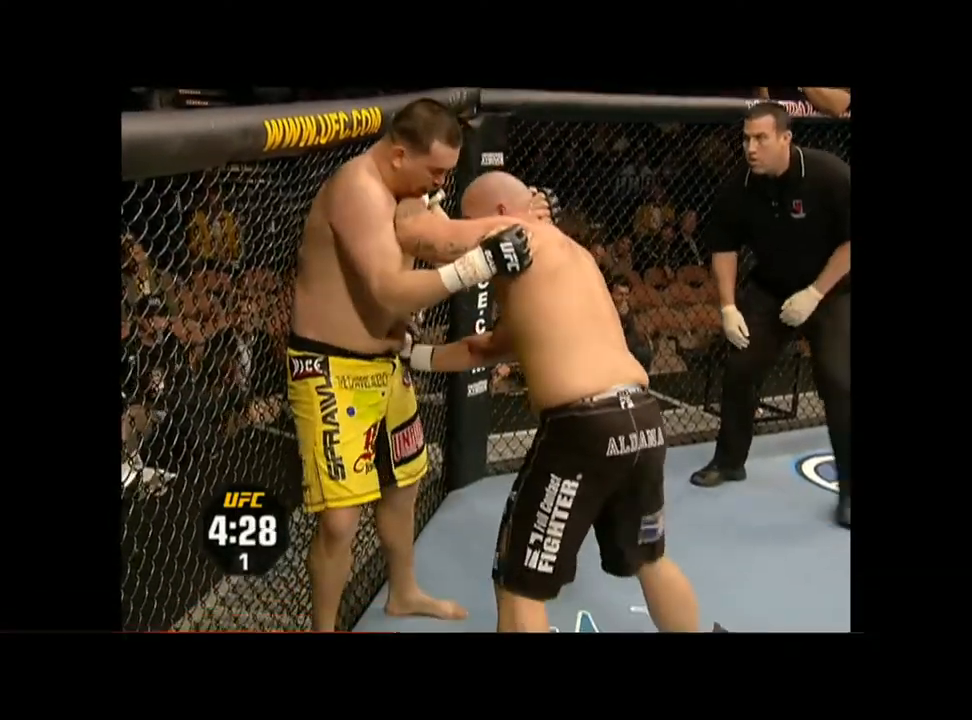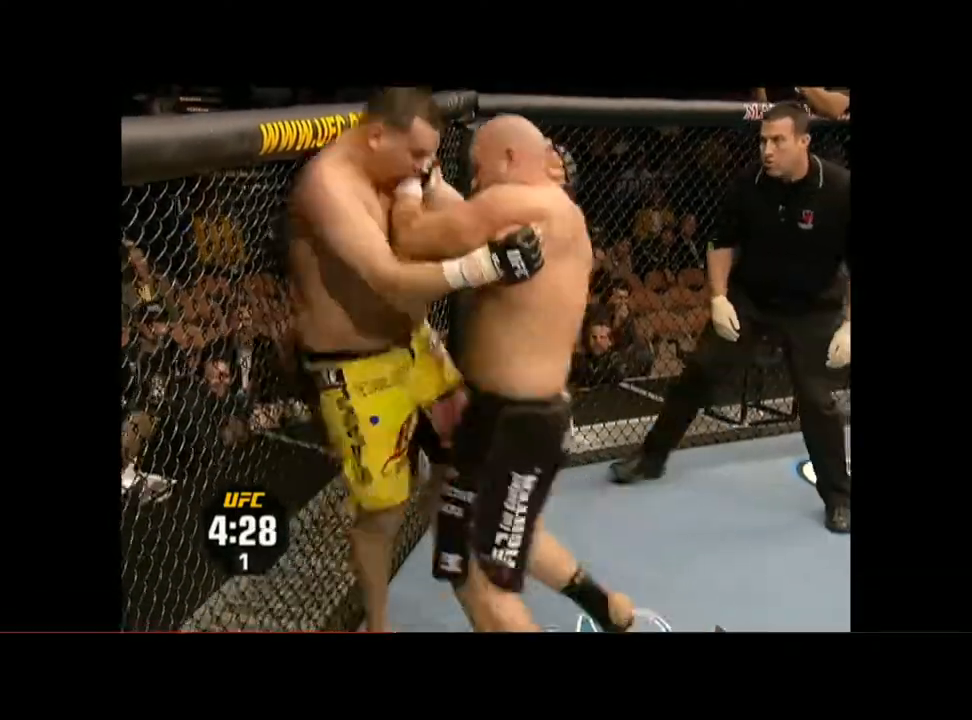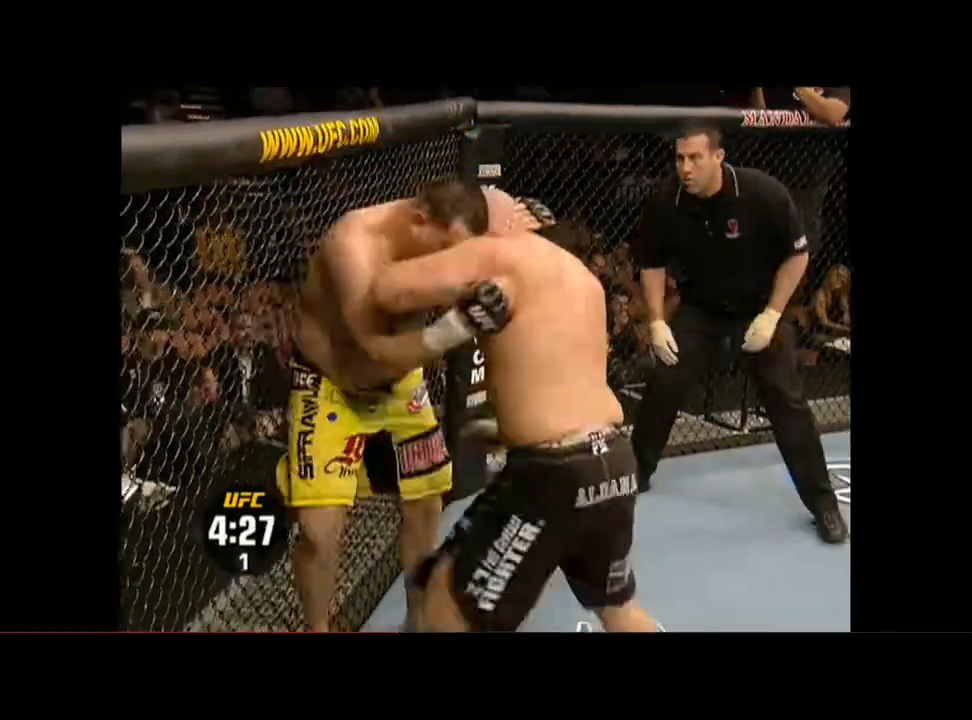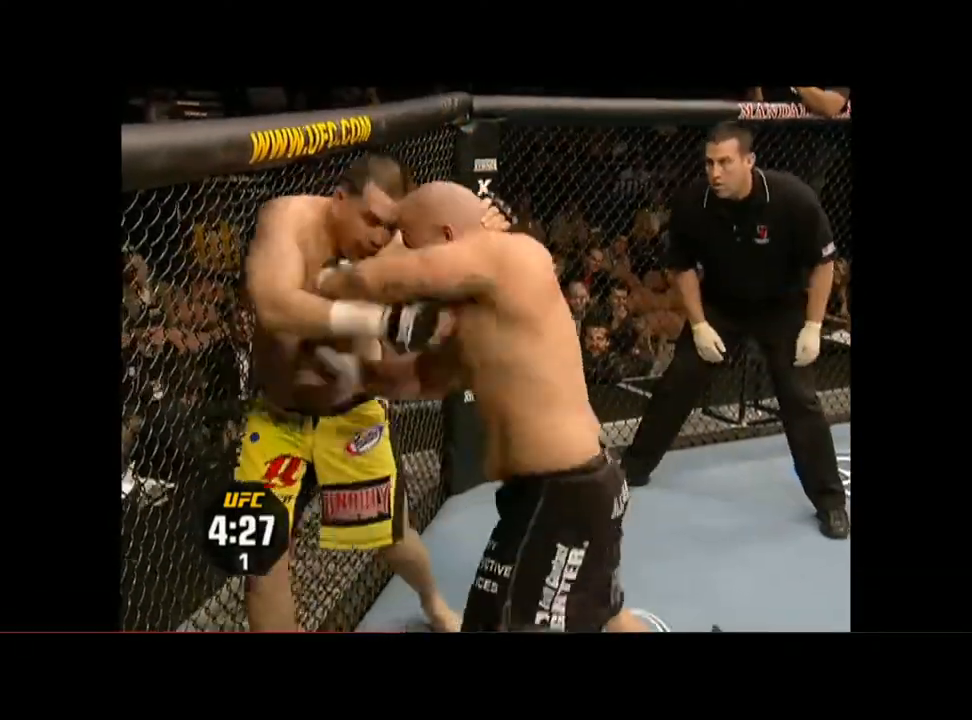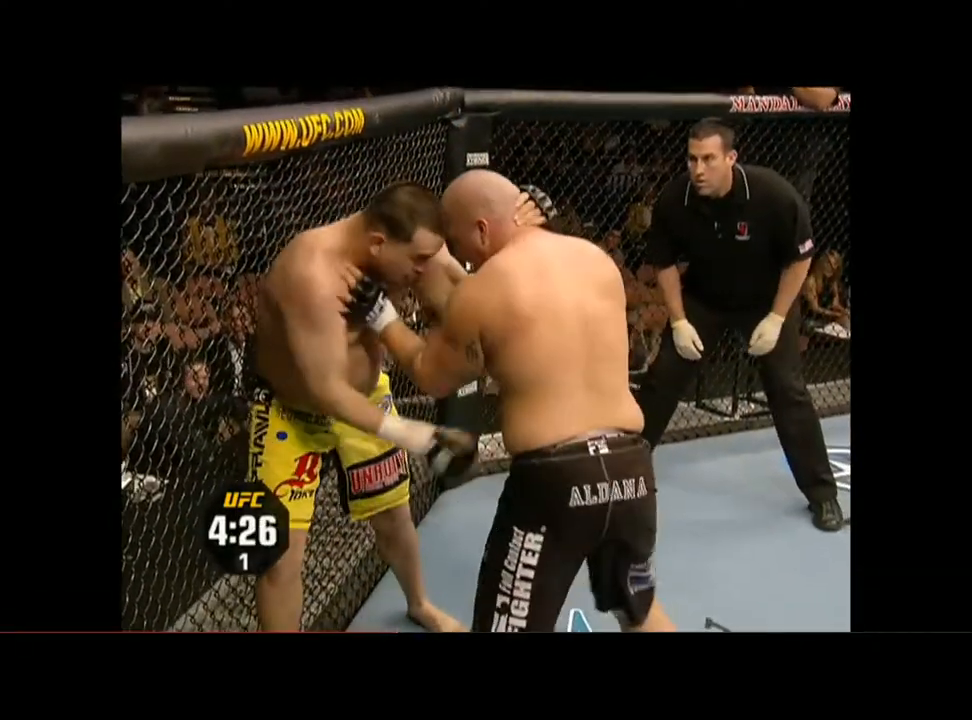
dt=0.4s
person 1, frame 1
left shoulder: (396, 189)
right shoulder: (359, 189)
left elbow: (438, 237)
right elbow: (393, 292)
left wrist: (510, 224)
right wrist: (479, 264)
left hip: (384, 363)
right hip: (330, 371)
left knee: (402, 484)
right knee: (340, 520)
left ankle: (404, 594)
right ankle: (323, 629)
person 1, frame 2
left shoulder: (391, 174)
right shoulder: (328, 184)
right elbow: (388, 280)
right wrist: (483, 263)
left hip: (412, 346)
right hip: (353, 367)
right knee: (380, 511)
right ankle: (375, 623)
person 1, frame 3
left shoulder: (441, 236)
right shoulder: (354, 246)
left hip: (399, 382)
right hip: (330, 387)
left knee: (424, 508)
right knee: (319, 533)
right ankle: (318, 636)
person 1, frame 4
right shoulder: (288, 217)
right elbow: (273, 305)
right wrist: (378, 321)
left hip: (352, 417)
right hip: (276, 415)
left knee: (390, 537)
right knee: (264, 565)
left ankle: (432, 602)
person 1, frame 5
left shoulder: (405, 247)
right shoulder: (313, 271)
right elbow: (325, 392)
right wrist: (423, 439)
left hip: (365, 393)
right hip: (292, 405)
left knee: (392, 512)
right knee: (281, 557)
left ankle: (419, 603)
person 2, frame 1
right shoulder: (570, 254)
right elbow: (498, 345)
right wrist: (421, 354)
left hip: (582, 431)
right hip: (639, 419)
left knee: (518, 586)
right knee: (650, 560)
person 2, frame 2
left shoulder: (520, 207)
right shoulder: (566, 221)
left elbow: (411, 237)
left wrist: (403, 193)
left hip: (512, 420)
right hip: (531, 411)
left knee: (482, 586)
right knee: (518, 531)
right ankle: (601, 602)
person 2, frame 3
left shoulder: (501, 256)
right shoulder: (581, 276)
left elbow: (389, 288)
left hip: (545, 477)
right hip: (611, 465)
left knee: (445, 607)
right knee: (617, 605)
person 2, frame 4
left shoulder: (505, 258)
right shoulder: (482, 293)
left elbow: (387, 276)
right elbow: (431, 373)
left wrist: (324, 285)
left hip: (560, 498)
right hip: (598, 481)
right knee: (604, 612)
person 2, frame 5
left shoulder: (482, 294)
right shoulder: (597, 258)
left elbow: (429, 377)
left wrist: (380, 315)
left hip: (555, 481)
right hip: (631, 467)
left knee: (508, 627)
right knee: (637, 612)
person 3, frame 1
left shoulder: (830, 176)
right shoulder: (738, 188)
left elbow: (850, 240)
right elbow: (723, 248)
left wrist: (815, 294)
right wrist: (728, 306)
left hip: (831, 293)
right hip: (769, 293)
left knee: (835, 379)
right knee: (739, 372)
left ankle: (849, 484)
right ankle: (729, 461)
person 3, frame 2
left shoulder: (840, 190)
right shoulder: (746, 185)
left elbow: (847, 265)
right elbow: (723, 243)
left wrist: (847, 325)
right wrist: (719, 298)
left hip: (811, 308)
right hip: (748, 298)
left knee: (815, 399)
right knee: (699, 372)
left ankle: (838, 495)
right ankle: (651, 457)
person 3, frame 3
left shoulder: (764, 194)
right shoulder: (666, 205)
left elbow: (797, 253)
right elbow: (652, 264)
left wrist: (770, 315)
right wrist: (657, 321)
left hip: (761, 309)
right hip: (699, 308)
left knee: (784, 398)
right knee: (662, 385)
left ankle: (823, 502)
right ankle: (637, 471)
person 3, frame 4
left shoulder: (793, 198)
right shoulder: (692, 203)
left elbow: (823, 261)
right elbow: (683, 265)
left wrist: (813, 325)
right wrist: (700, 324)
left hip: (782, 306)
right hip: (717, 305)
left knee: (800, 398)
right knee: (677, 382)
left ankle: (830, 500)
right ankle: (636, 466)
person 3, frame 5
left shoulder: (774, 195)
right shoulder: (673, 200)
left elbow: (800, 257)
right elbow: (664, 262)
left wrist: (776, 319)
right wrist: (679, 321)
left hip: (767, 298)
right hip: (702, 297)
left knee: (787, 389)
right knee: (664, 375)
left ankle: (822, 492)
